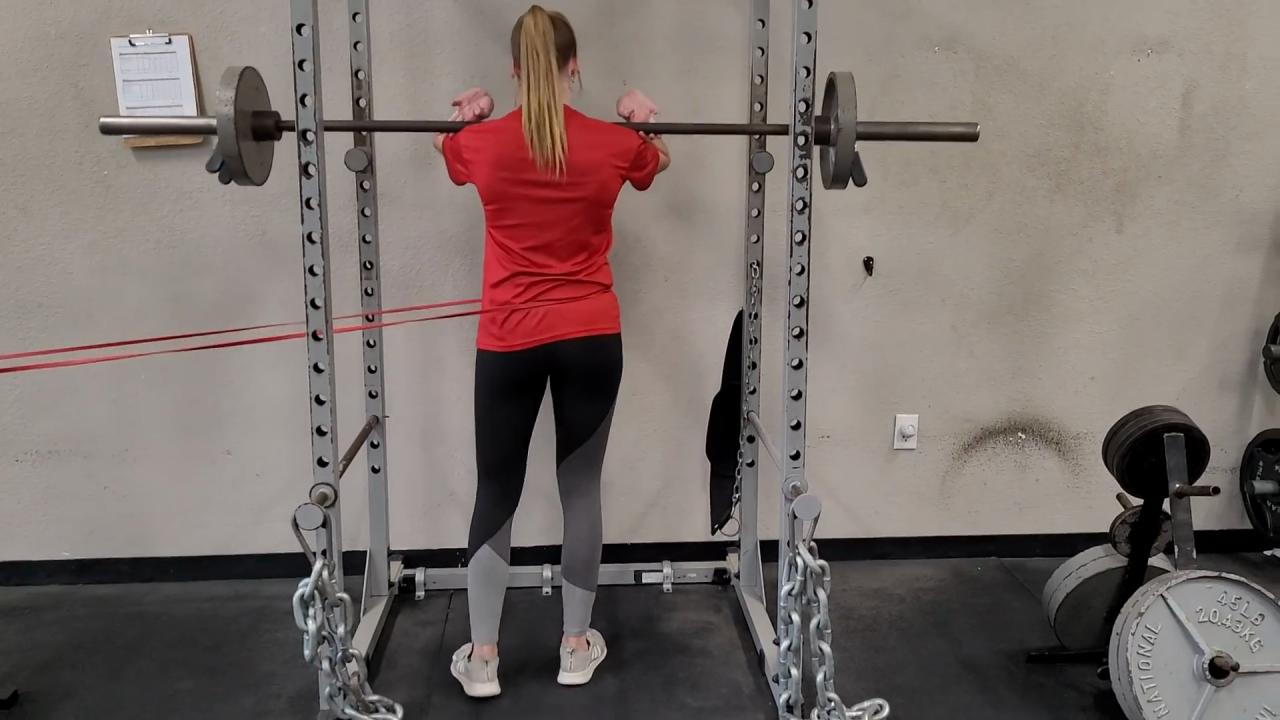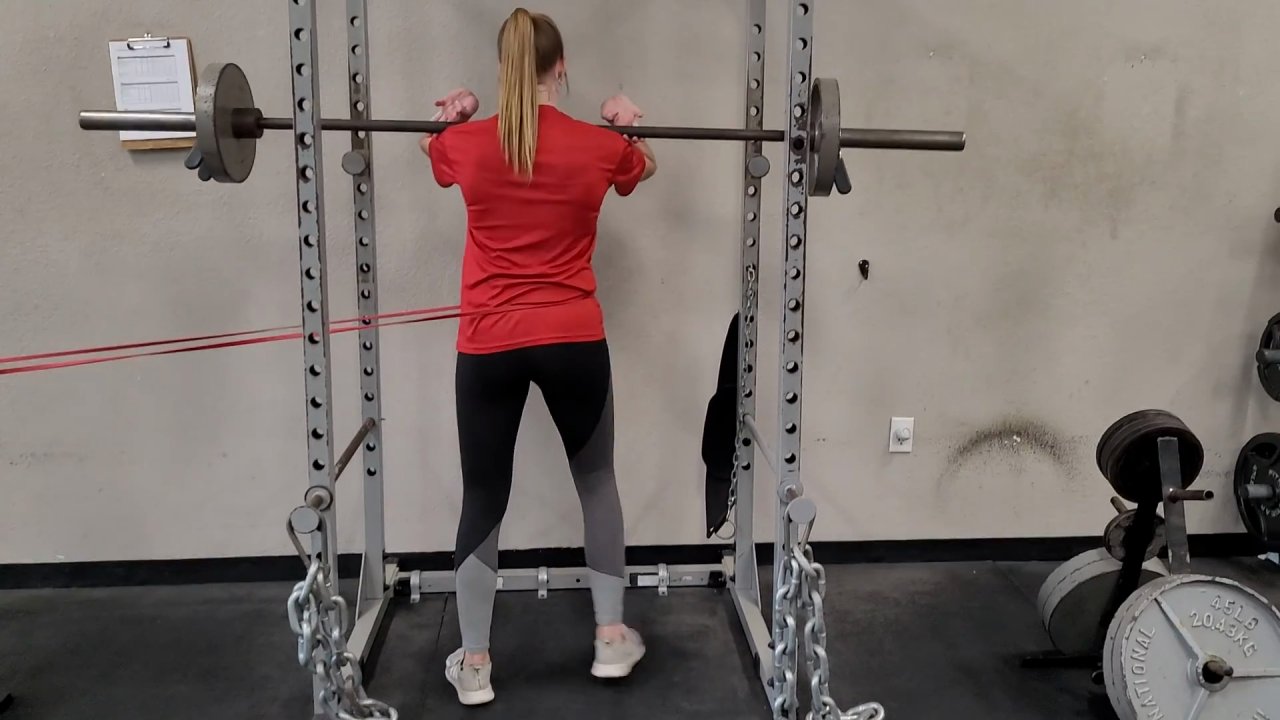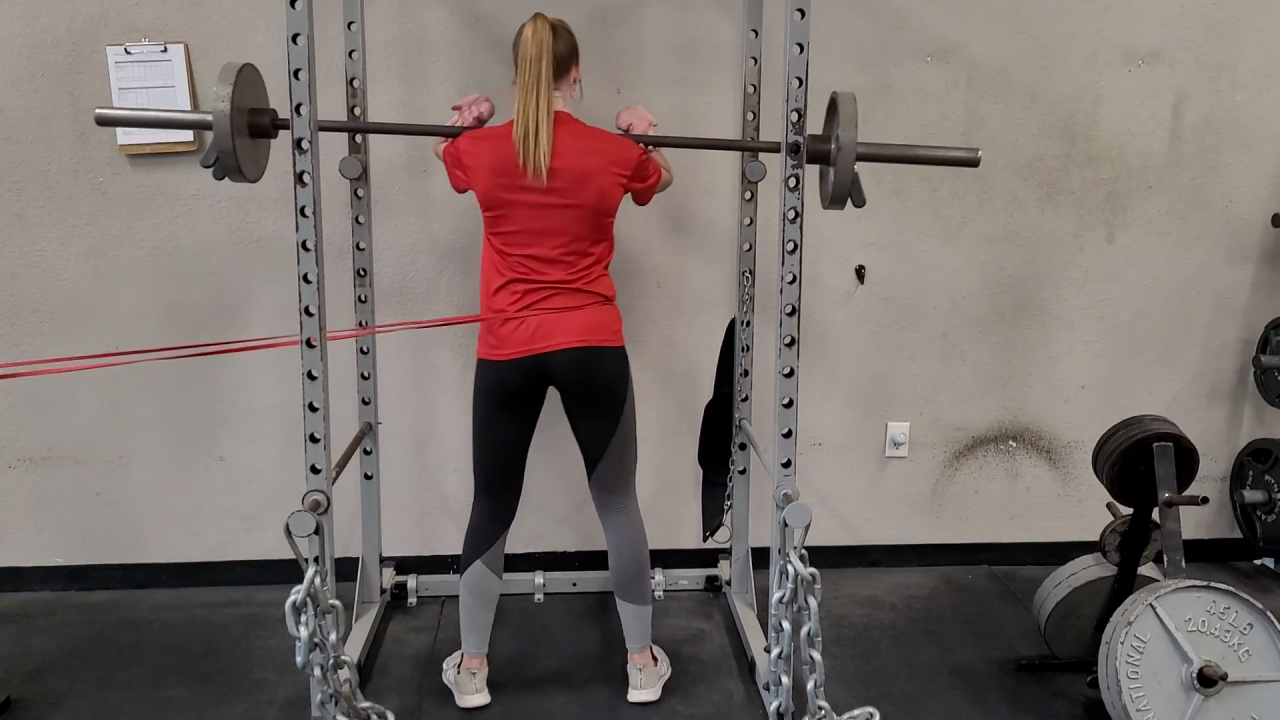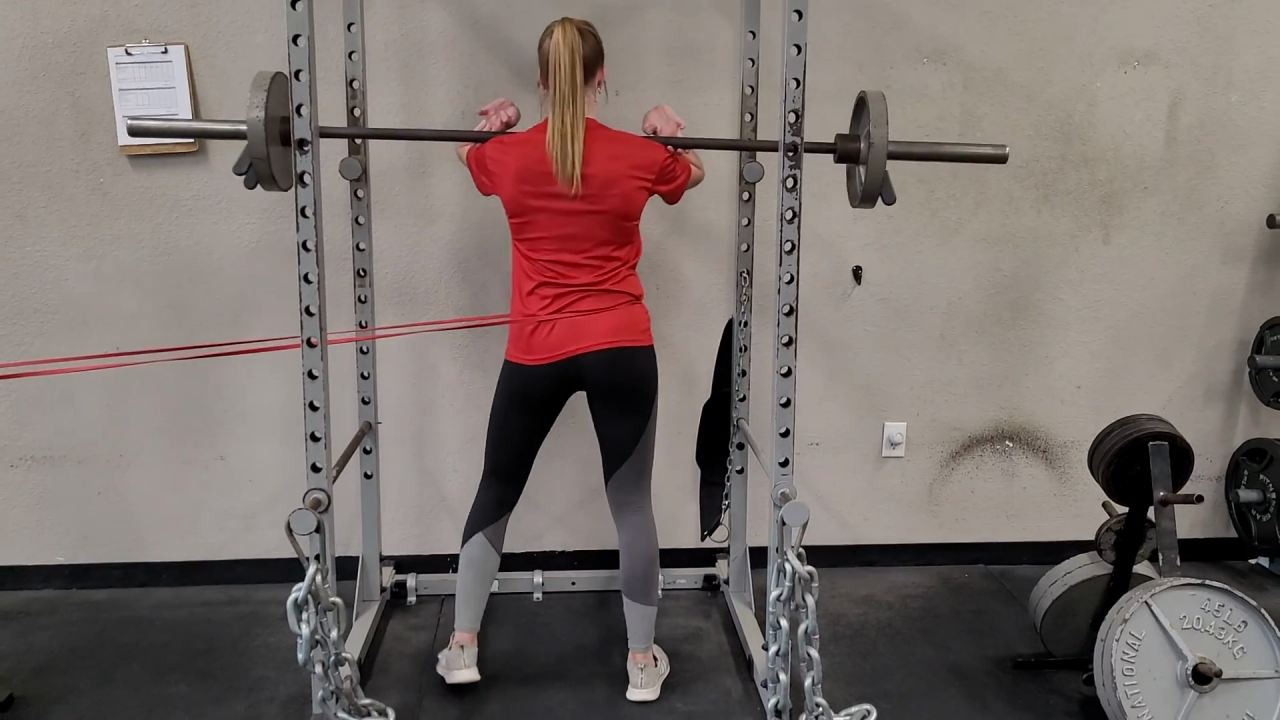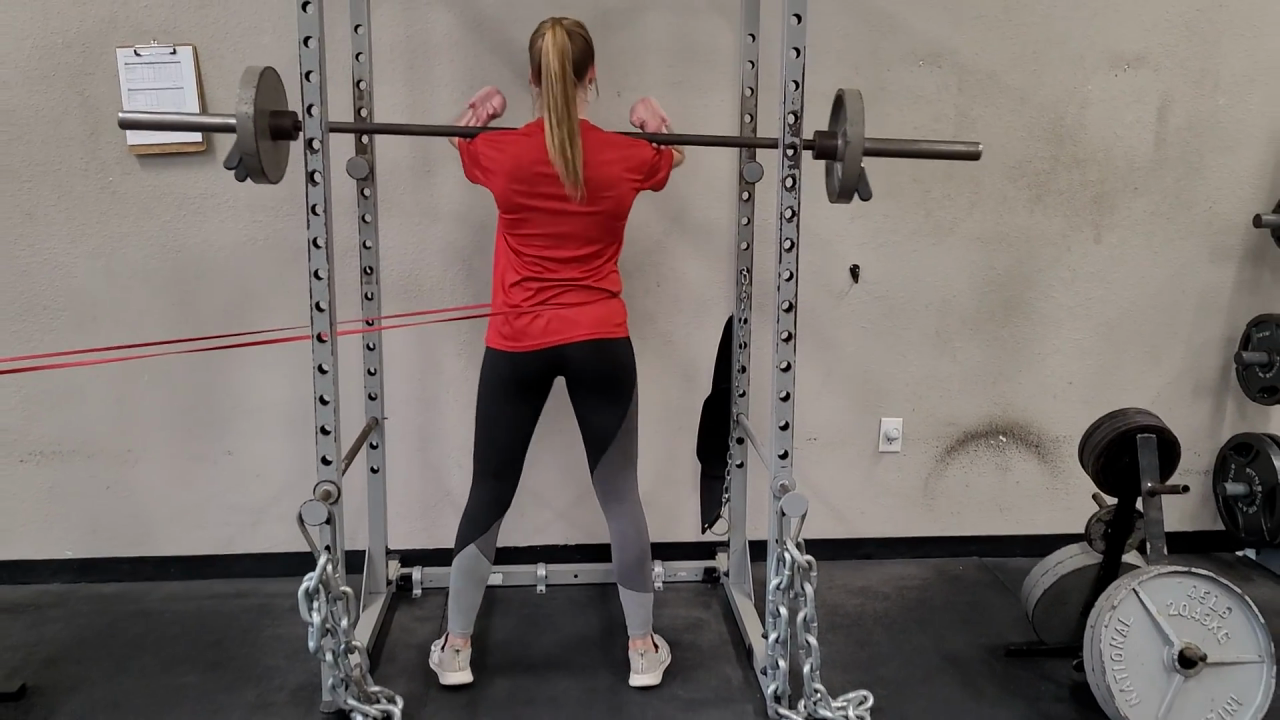
dt=0.3s
person 1, frame 1
left shoulder: (482, 144)
right shoulder: (614, 144)
left elbow: (449, 152)
right elbow: (657, 162)
left hip: (509, 341)
right hip: (591, 339)
left knee: (496, 493)
right knee: (581, 490)
left ankle: (481, 657)
right ankle: (576, 644)
person 1, frame 2
left shoulder: (465, 145)
right shoulder: (599, 147)
left elbow: (435, 152)
right elbow: (644, 167)
left hip: (488, 345)
right hip: (574, 341)
left knee: (483, 502)
right knee: (596, 481)
left ankle: (474, 663)
right ankle: (611, 639)
person 1, frame 3
left shoulder: (481, 150)
right shoulder: (615, 153)
left elbow: (449, 156)
right elbow: (660, 179)
left wrist: (465, 125)
left hip: (508, 353)
right hip: (593, 349)
left knee: (492, 508)
right knee: (617, 503)
left ankle: (472, 668)
right ankle: (641, 663)
person 1, frame 4
left shoulder: (507, 156)
right shoulder: (641, 157)
left elbow: (471, 156)
right elbow: (691, 174)
left wrist: (492, 129)
left hip: (536, 356)
right hip: (622, 351)
left knee: (495, 496)
right knee: (631, 504)
left ankle: (462, 646)
right ankle: (642, 662)
person 1, frame 5
left shoulder: (500, 152)
right shoulder: (628, 156)
left elbow: (463, 143)
right elbow: (671, 159)
left wrist: (482, 116)
right wrist: (654, 127)
left hip: (517, 348)
right hip: (601, 345)
left knee: (489, 495)
right knee: (619, 495)
left ankle: (455, 648)
right ankle: (642, 648)
